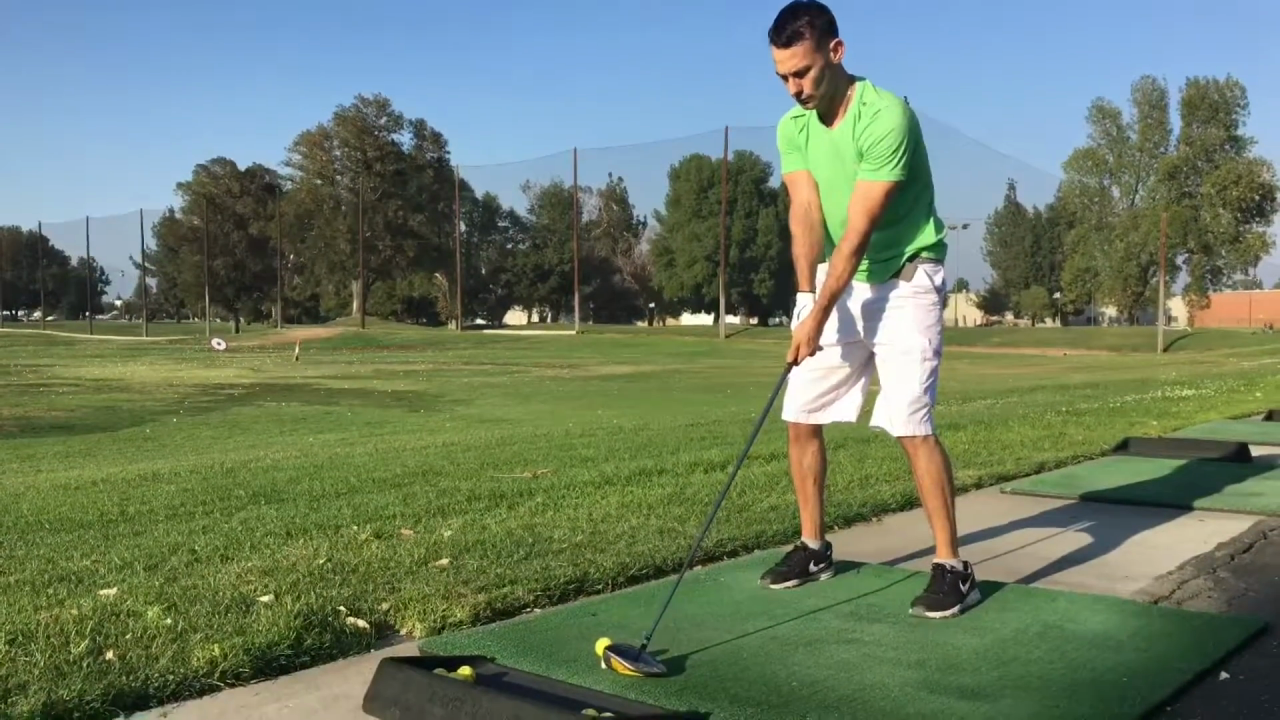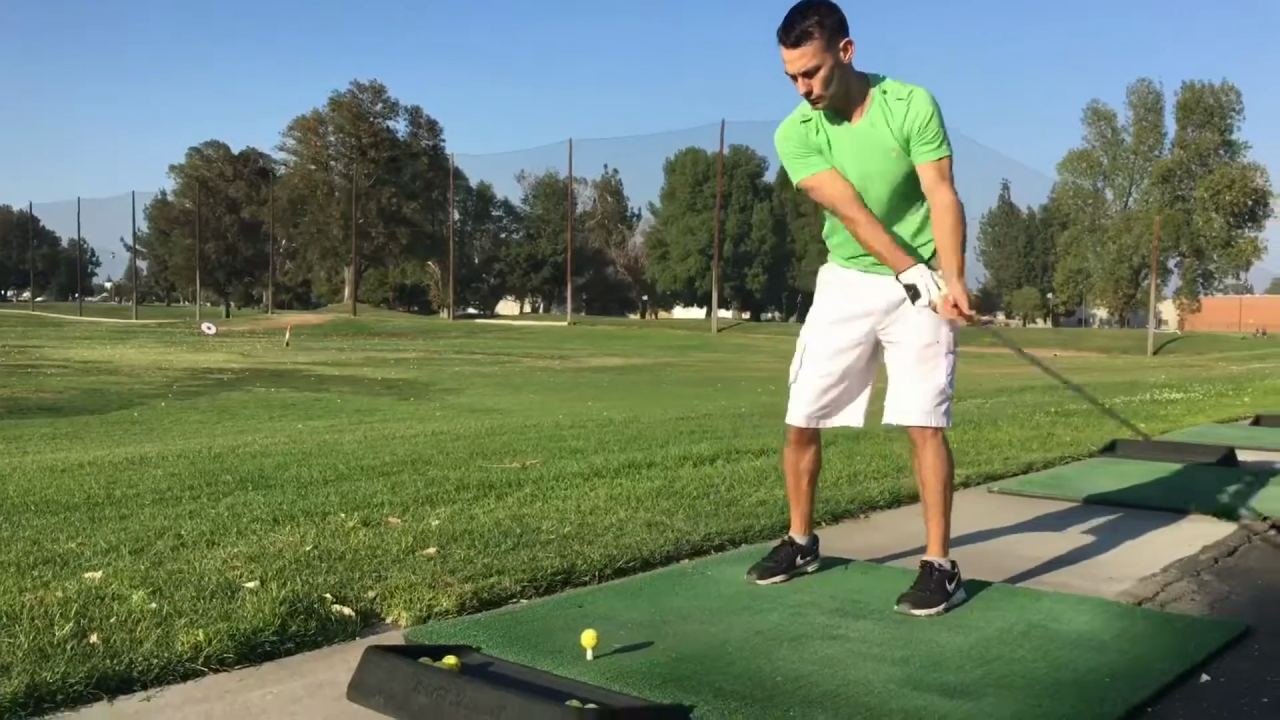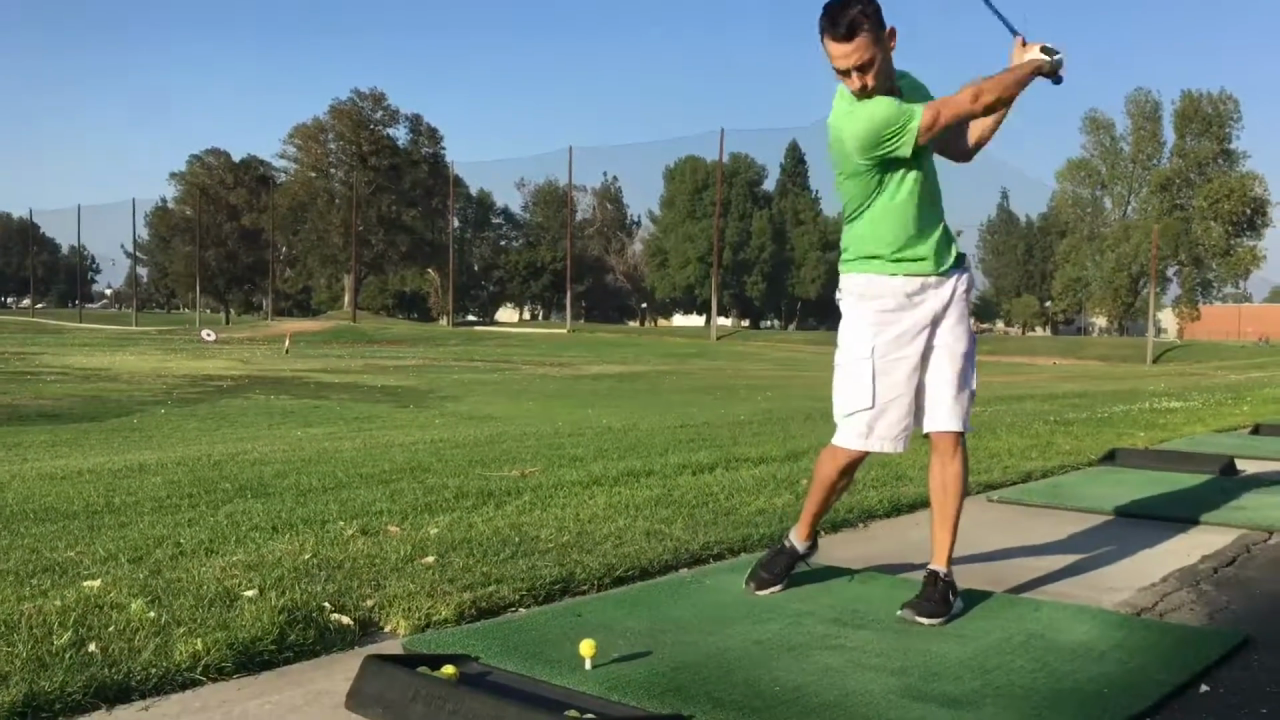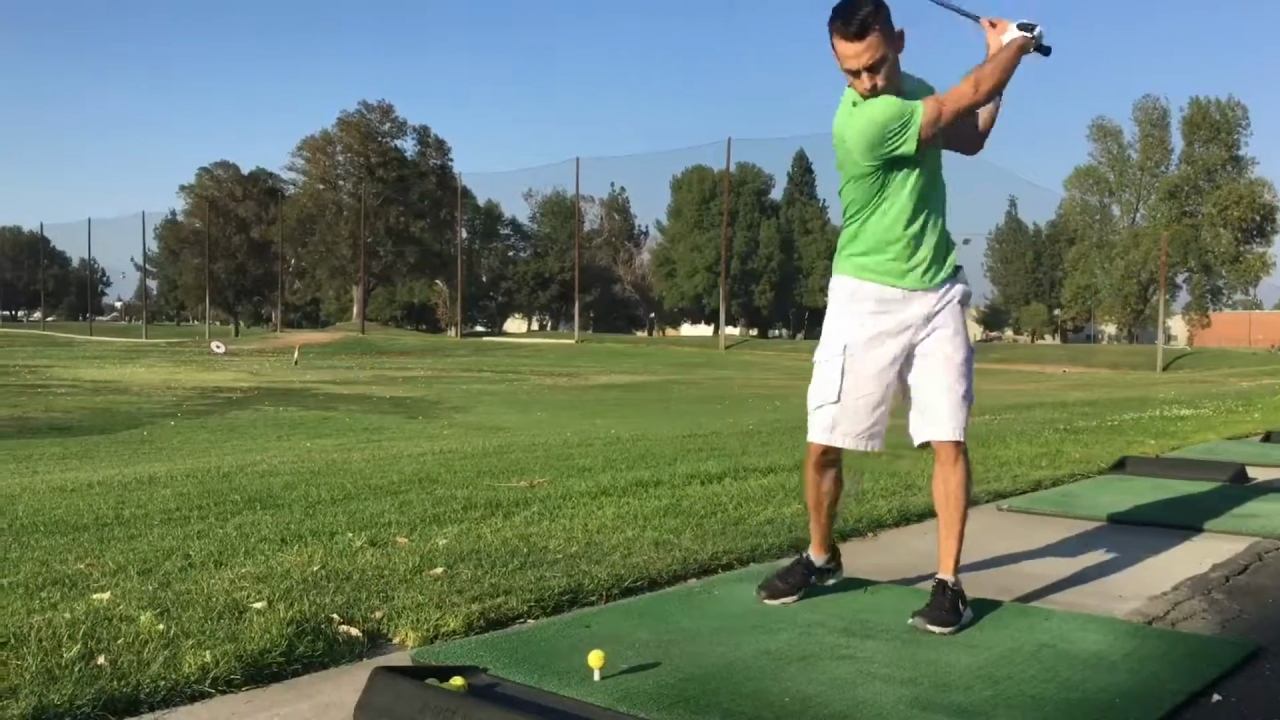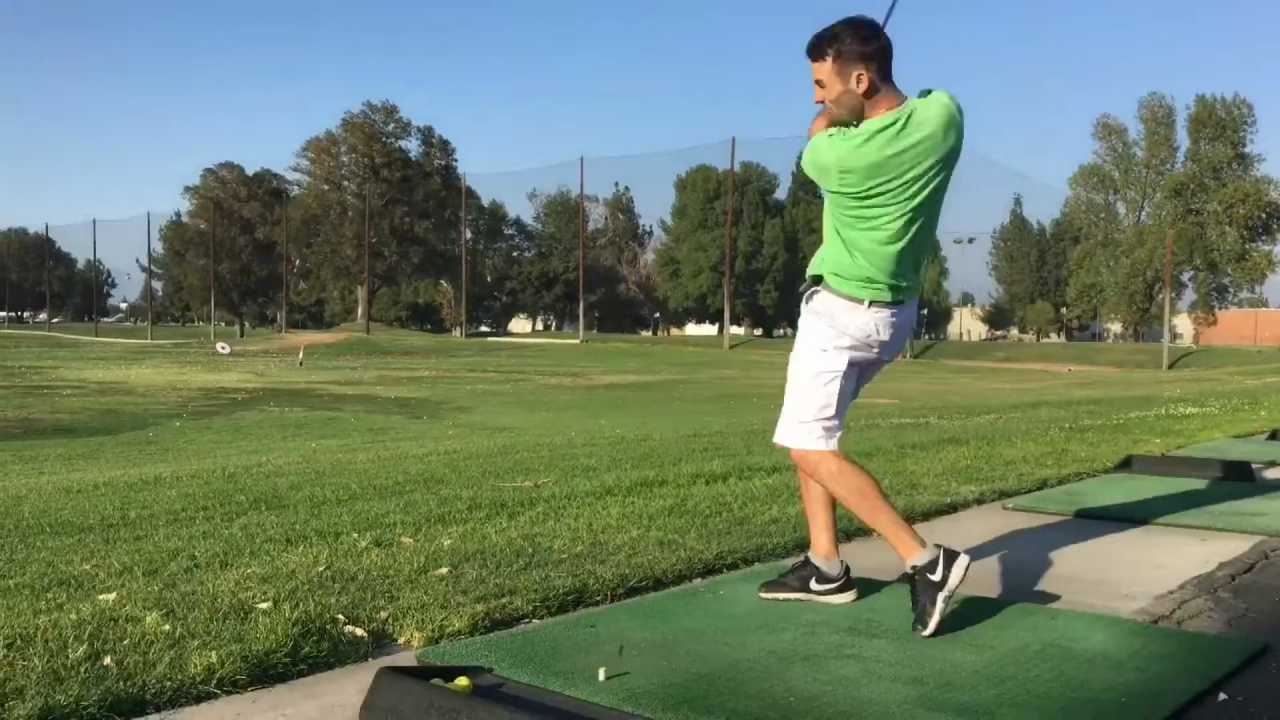
dt=0.4s
person 1, frame 1
left shoulder: (886, 116)
right shoulder: (792, 128)
left elbow: (860, 229)
right elbow: (805, 213)
left wrist: (820, 313)
right wrist: (806, 296)
left hip: (905, 281)
right hip: (836, 284)
left knee: (911, 424)
right knee: (800, 419)
left ankle: (952, 567)
right ankle: (813, 546)
person 1, frame 2
left shoulder: (913, 106)
right shoulder: (793, 135)
left elbow: (943, 201)
right elbow: (854, 215)
left wrist: (953, 279)
right wrist: (916, 274)
left hip: (925, 283)
right hip: (845, 282)
left knee: (922, 422)
right knee: (802, 422)
left ankle: (939, 566)
right ankle: (800, 542)
person 1, frame 3
left shoulder: (901, 94)
right shoulder: (858, 123)
left elbow: (960, 145)
right elbow: (966, 106)
left wrist: (1018, 77)
right wrist: (1031, 64)
left hip: (946, 283)
right hip: (882, 293)
left knee: (949, 433)
right knee: (856, 441)
left ankle: (940, 574)
right ankle: (798, 540)
person 1, frame 4
left shoulder: (913, 90)
right shoulder: (865, 121)
left elbow: (970, 135)
right elbow: (976, 96)
left hip: (938, 297)
right hip: (864, 301)
left knee: (947, 441)
right knee: (824, 441)
left ankle: (947, 583)
right ankle: (818, 557)
person 1, frame 5
left shoulder: (833, 156)
right shoulder: (945, 116)
left elbow: (823, 133)
left wrist: (827, 117)
left hip: (843, 312)
right hip: (888, 309)
left knee: (810, 447)
right knee: (807, 436)
left ankle: (926, 561)
right ankle: (824, 565)
